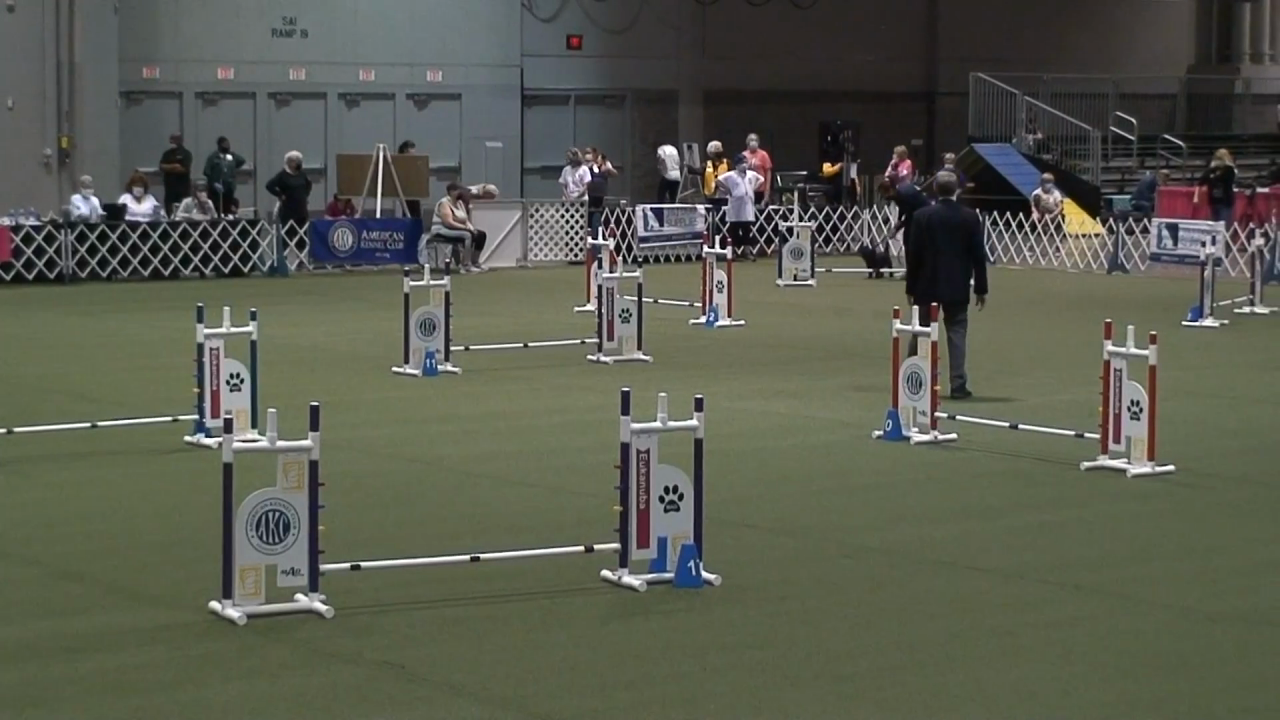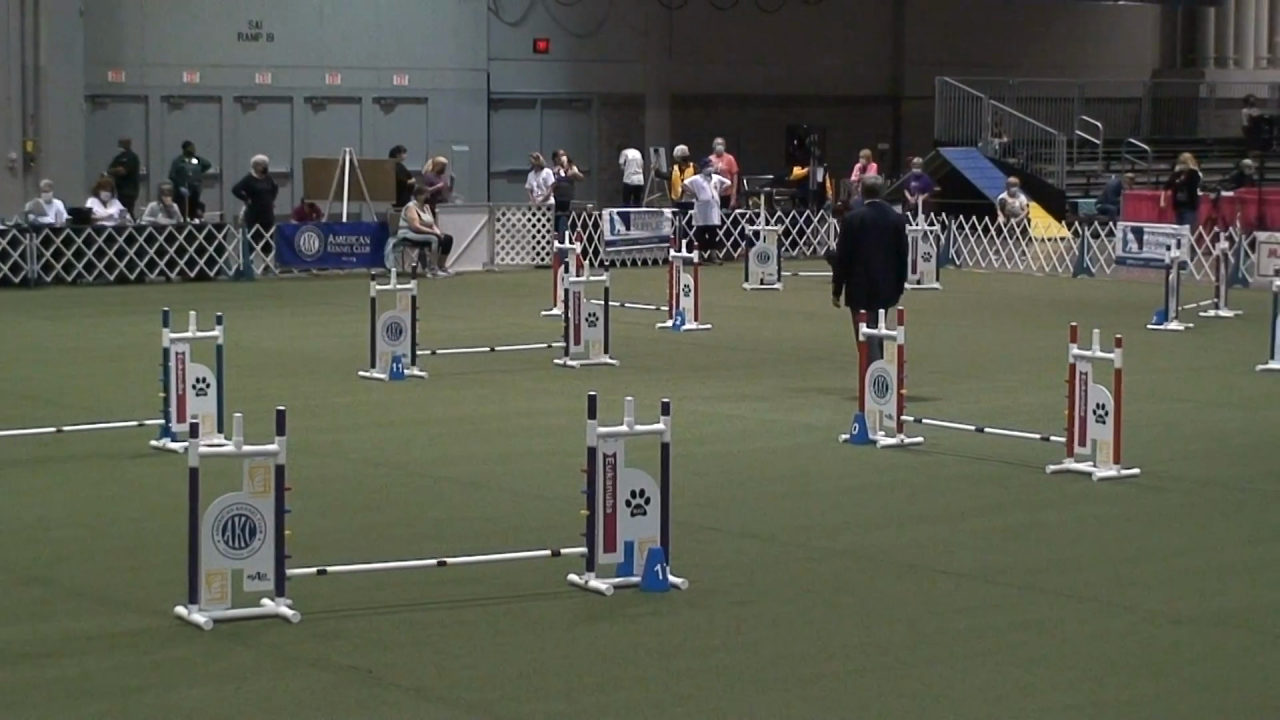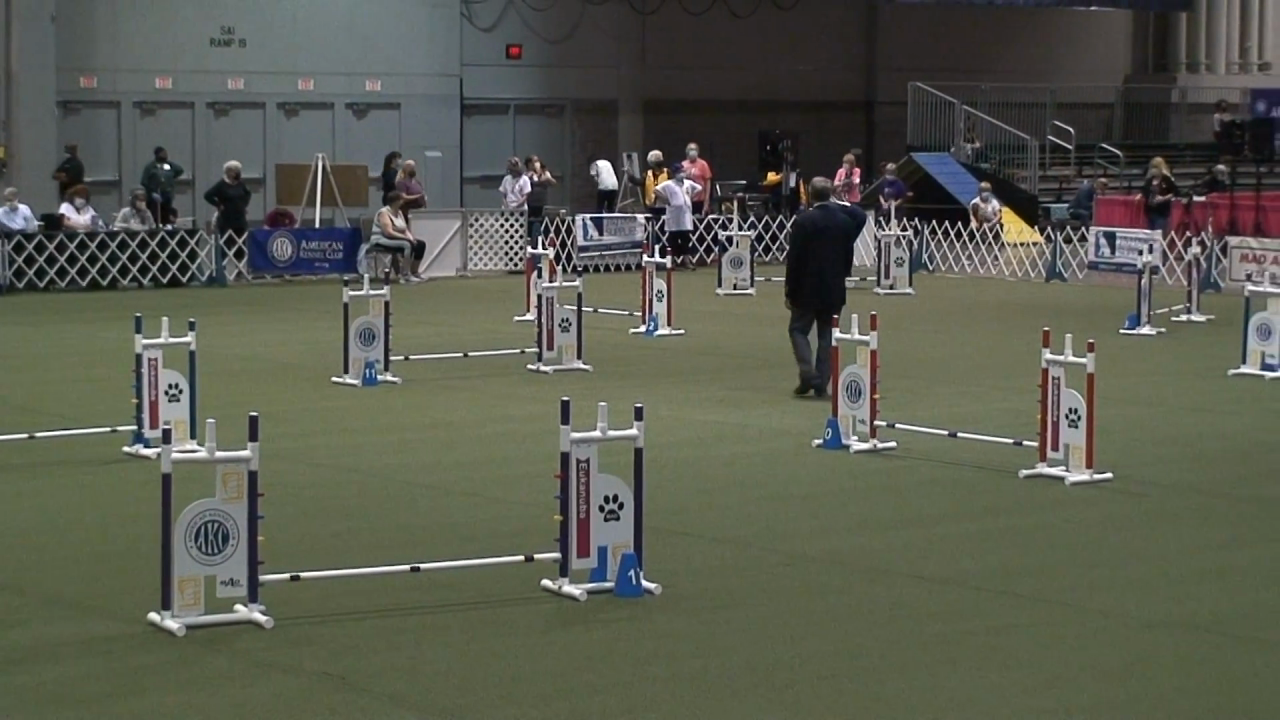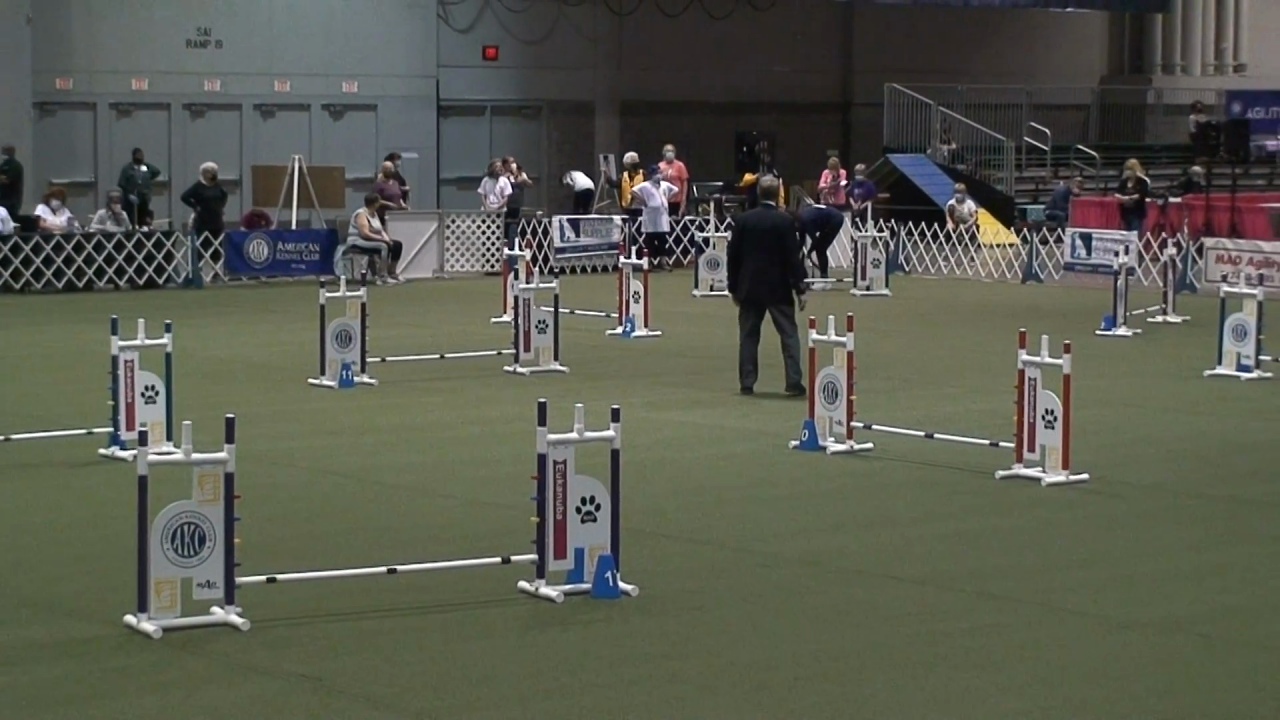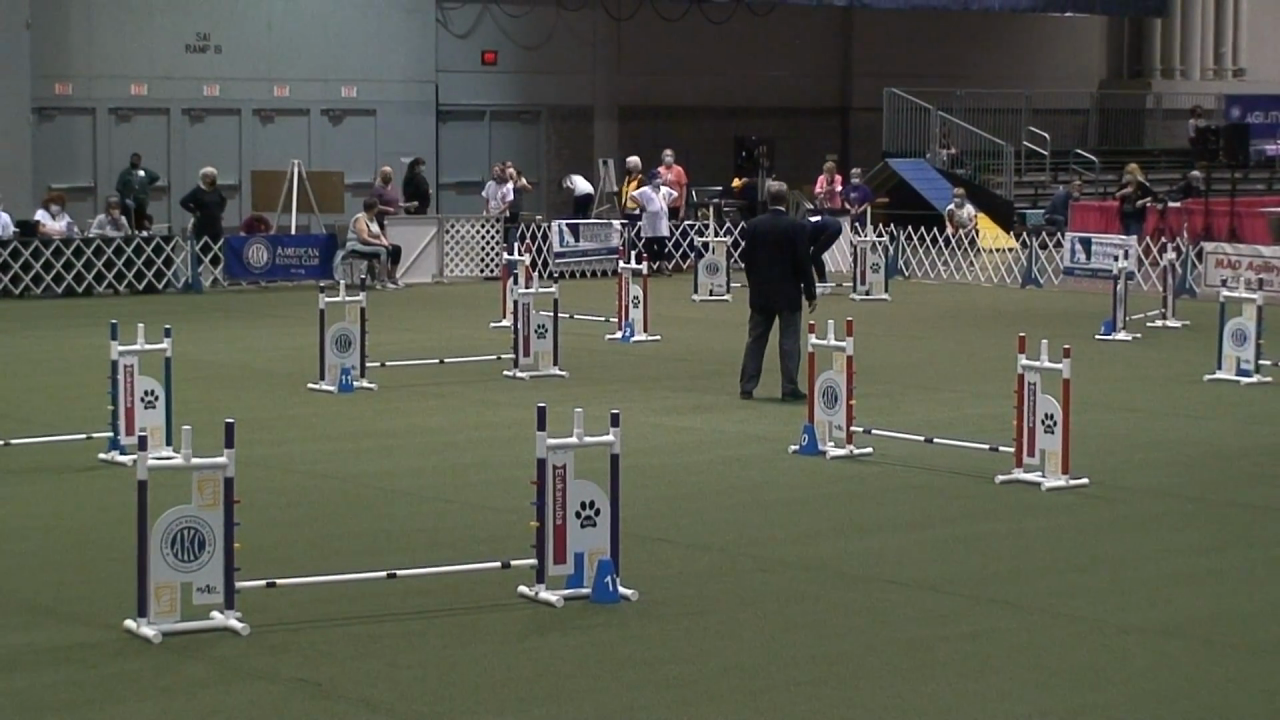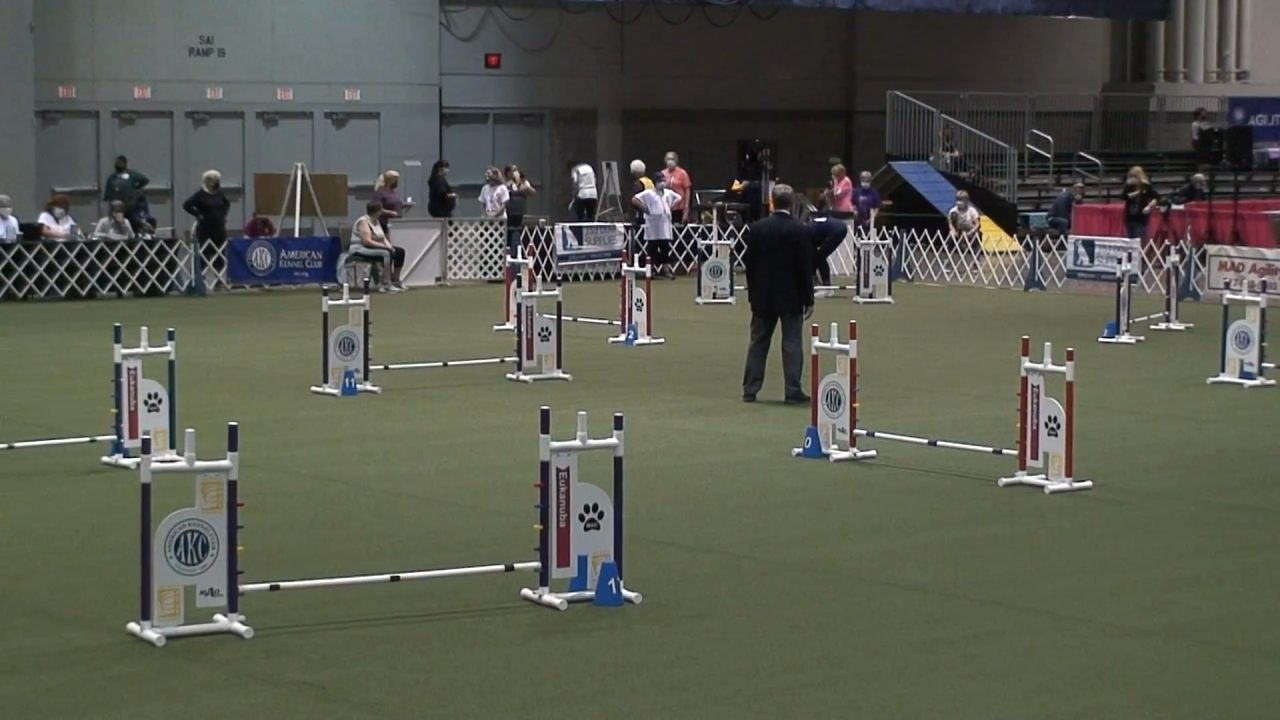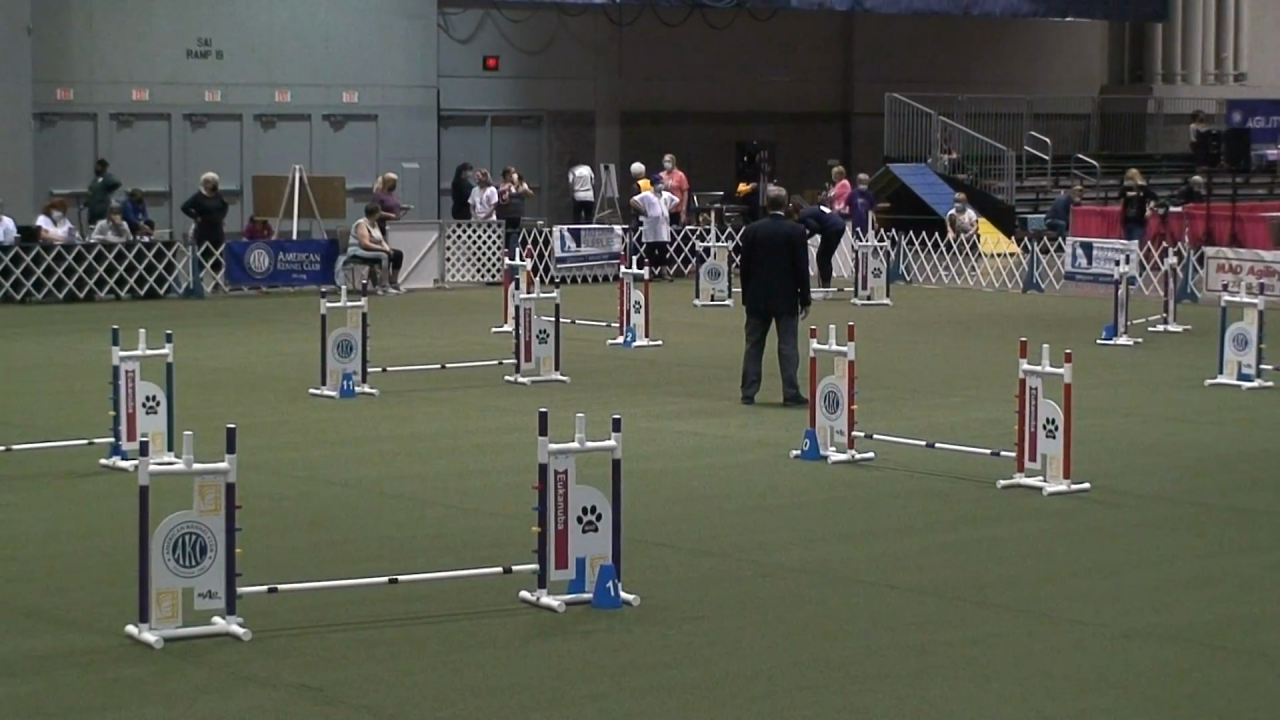
dt=0.7s
person 1, frame 1
left shoulder: (922, 216)
right shoulder: (970, 217)
left elbow: (913, 255)
right elbow: (978, 255)
left wrist: (910, 287)
right wrist: (981, 288)
left hip: (926, 286)
right hip: (957, 287)
right knee: (957, 333)
right ankle: (958, 385)
person 1, frame 2
left shoulder: (852, 219)
right shoulder: (897, 218)
left elbow: (841, 257)
right elbow: (902, 255)
left wrist: (836, 289)
right wrist: (898, 289)
left hip: (860, 287)
right hip: (886, 287)
person 1, frame 3
left shoulder: (803, 221)
right shoulder: (846, 221)
left elbow: (794, 258)
right elbow: (849, 258)
left wrist: (790, 291)
left hip: (808, 289)
right hip: (834, 290)
left knee: (798, 330)
right knee: (827, 336)
left ankle: (809, 375)
right ankle: (821, 383)
person 1, frame 4
left shoulder: (743, 219)
right shoulder: (785, 220)
left elbow: (733, 255)
right elbow: (792, 257)
left wrist: (734, 287)
right wrist: (800, 288)
left hip: (749, 287)
right hip: (777, 288)
left knee: (748, 335)
right knee: (789, 334)
left ankle: (747, 383)
right ankle: (794, 382)
person 1, frame 5
left shoulder: (753, 225)
right shoulder: (797, 226)
left elbow: (747, 260)
right elbow: (804, 262)
right wrist: (811, 293)
left hip: (760, 293)
right hip: (788, 294)
left knee: (755, 339)
right knee: (789, 341)
left ankle: (747, 387)
right ankle: (789, 388)
person 1, frame 6
left shoulder: (757, 228)
right shoulder: (800, 230)
left elbow: (749, 263)
right elbow: (805, 268)
left wrist: (753, 293)
right wrist: (808, 299)
left hip: (762, 296)
right hip: (790, 296)
left knee: (758, 342)
right knee: (791, 344)
left ankle: (750, 389)
right ankle: (793, 391)
person 1, frame 7
left shoulder: (751, 230)
right shoulder: (796, 231)
left elbow: (744, 266)
right elbow: (801, 268)
left wrist: (746, 295)
right wrist: (805, 299)
left hip: (757, 297)
right hip: (785, 298)
left knee: (753, 345)
right knee: (788, 346)
left ankle: (748, 392)
right ankle: (791, 393)
